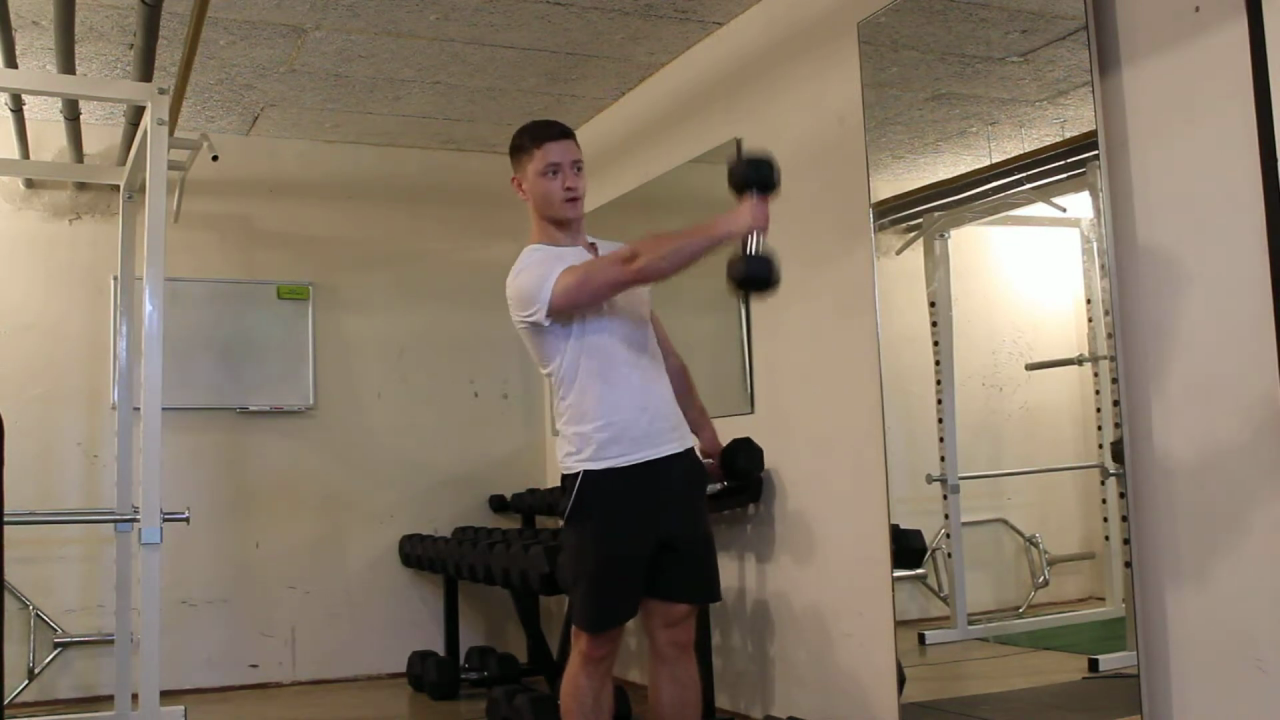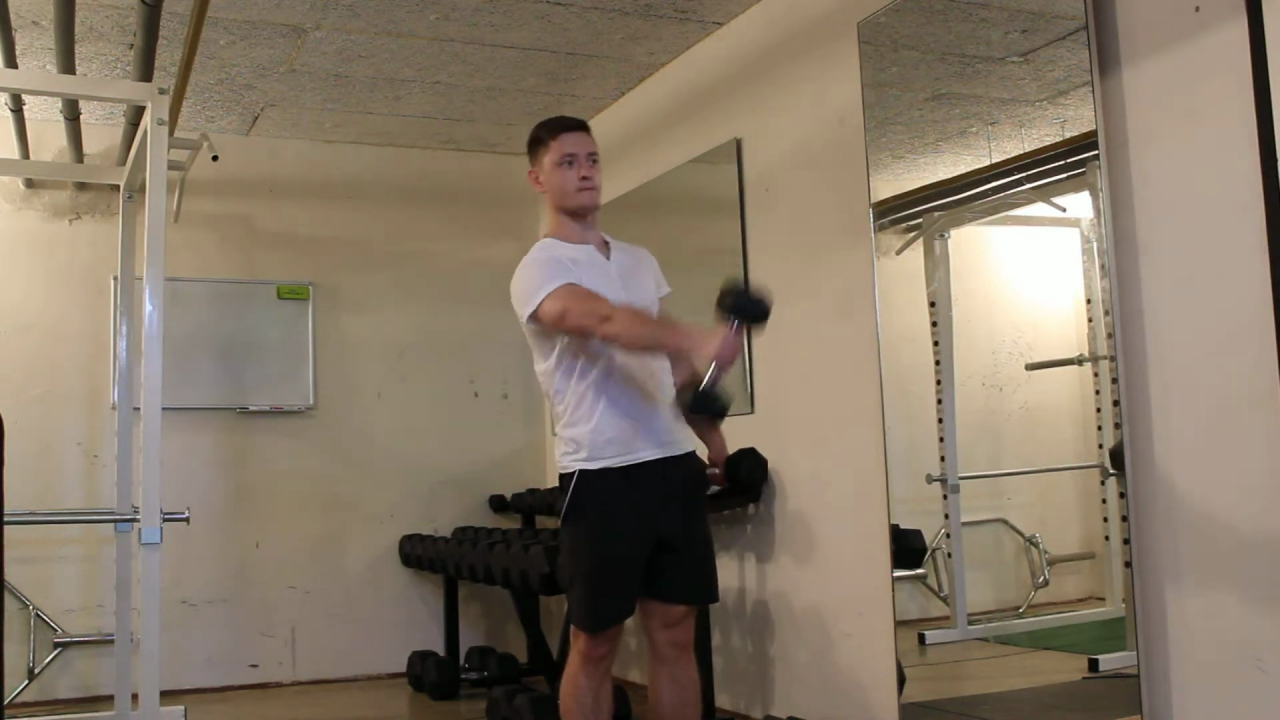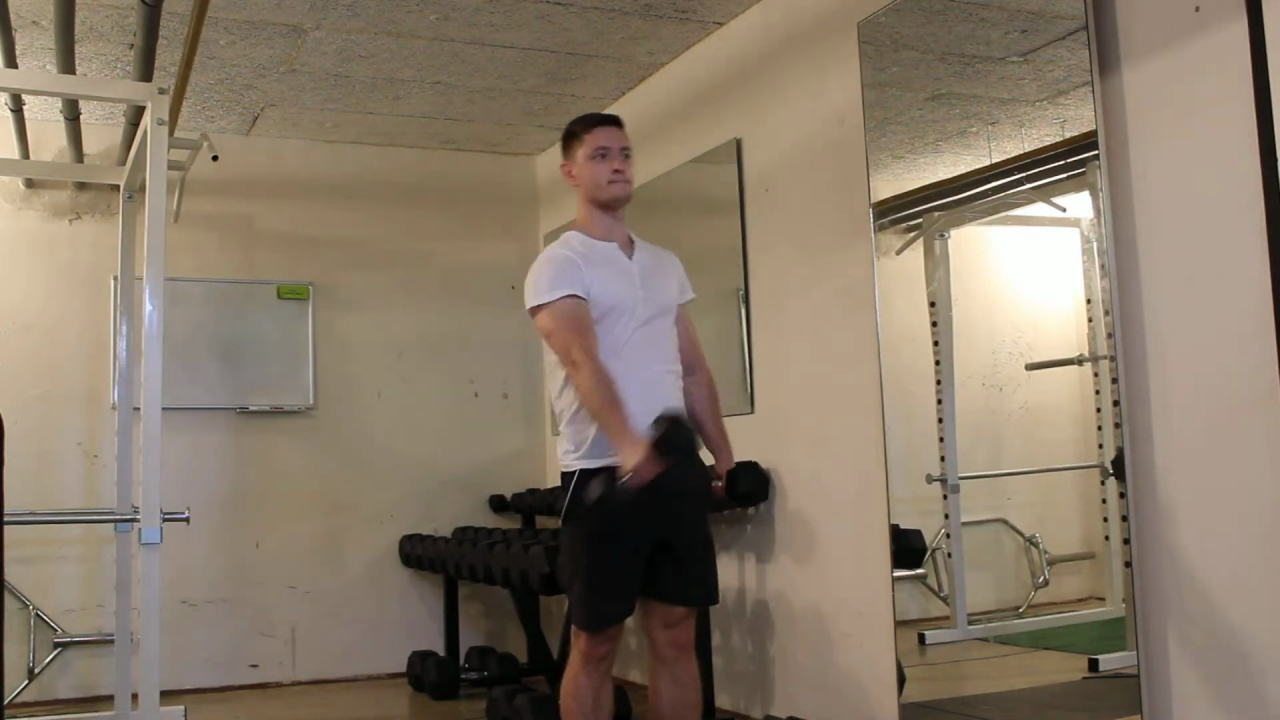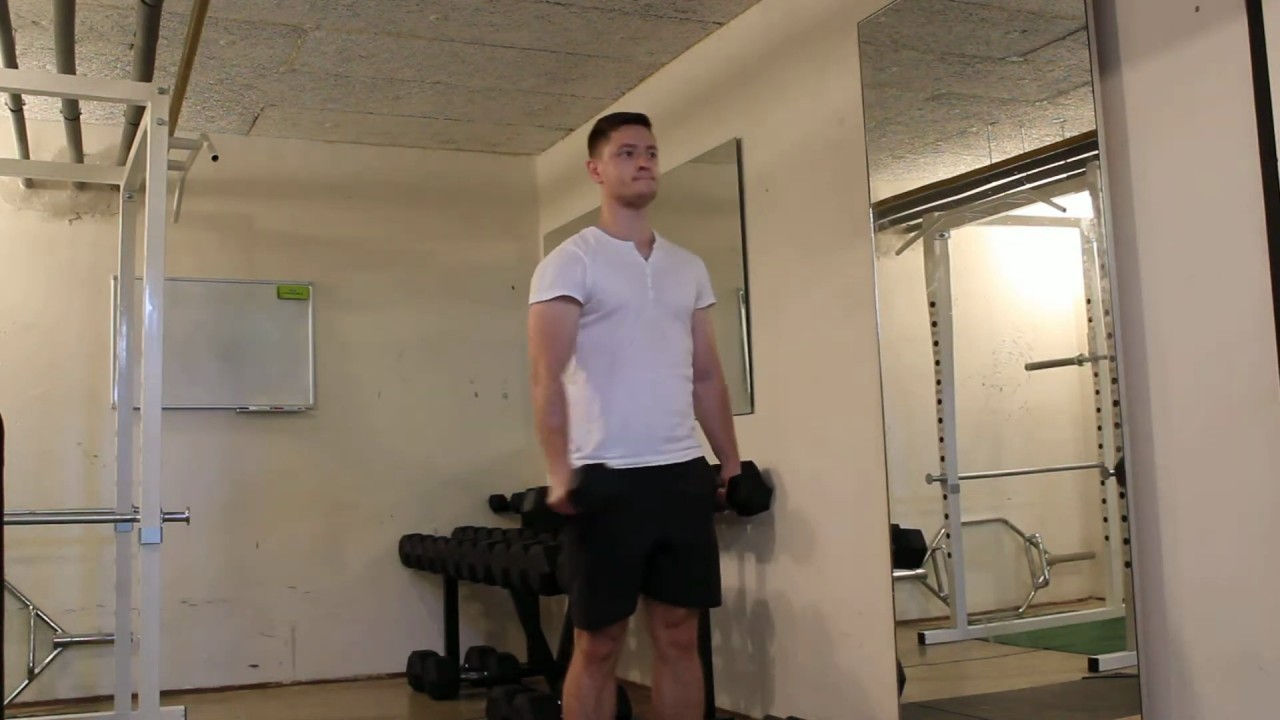
dt=0.2s
person 1, frame 1
left shoulder: (613, 260)
right shoulder: (532, 277)
right elbow: (636, 264)
left wrist: (707, 434)
right wrist: (727, 225)
left hip: (673, 465)
right hip: (605, 478)
left knee: (676, 633)
right knee: (595, 645)
person 1, frame 2
left shoulder: (639, 259)
right shoulder: (538, 271)
right elbow: (608, 321)
left wrist: (714, 441)
right wrist: (695, 335)
left hip: (672, 466)
right hip: (601, 477)
left knee: (675, 633)
right knee: (595, 644)
person 1, frame 3
left shoulder: (665, 263)
right shoulder: (558, 265)
right elbow: (583, 362)
left wrist: (724, 455)
right wrist: (627, 442)
left hip: (675, 471)
right hip: (604, 475)
left knee: (676, 635)
right knee: (596, 644)
person 1, frame 4
left shoulder: (688, 266)
right shoulder: (571, 262)
right elbow: (547, 375)
left wrist: (731, 461)
right wrist: (559, 471)
left hip: (682, 473)
right hip: (606, 479)
left knee: (679, 636)
right knee: (598, 645)
